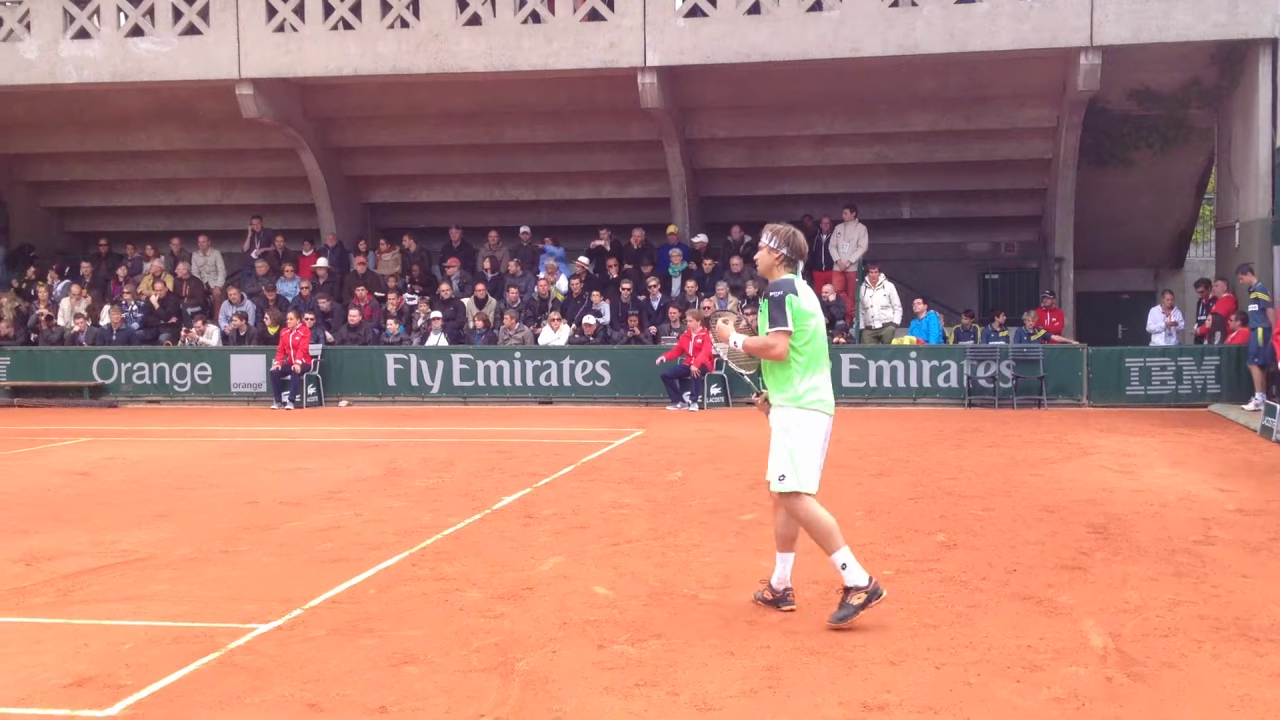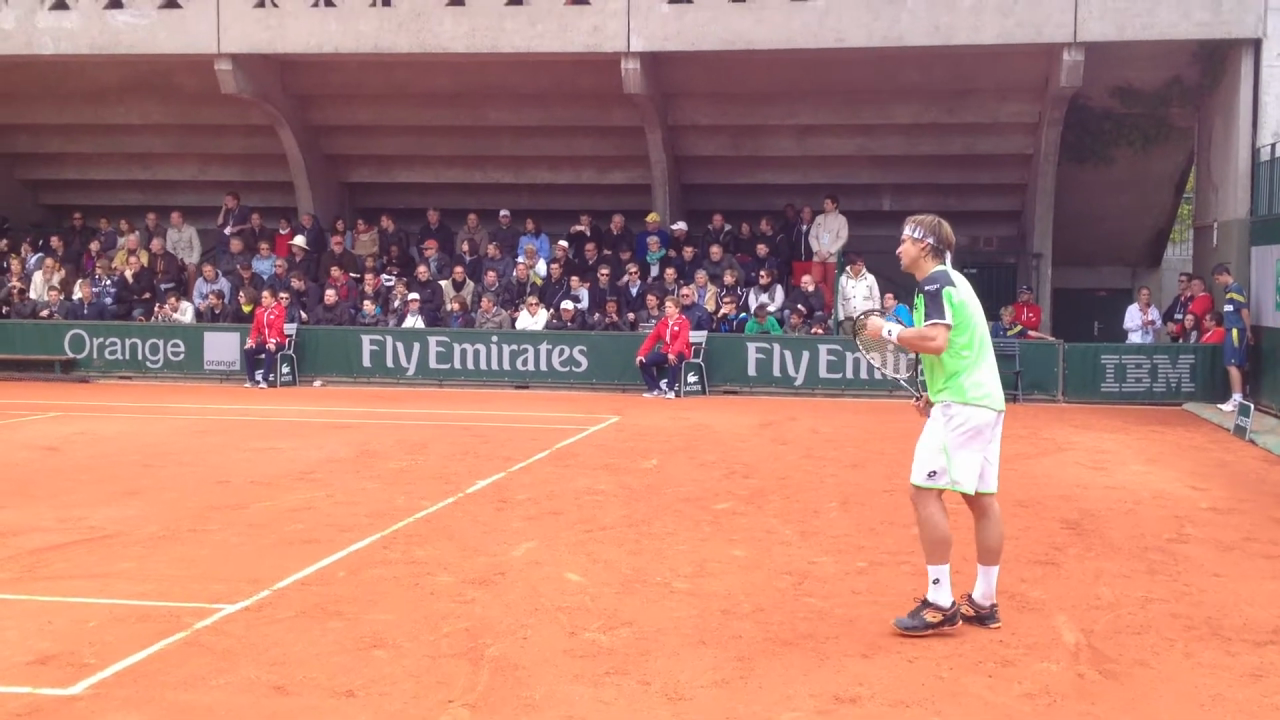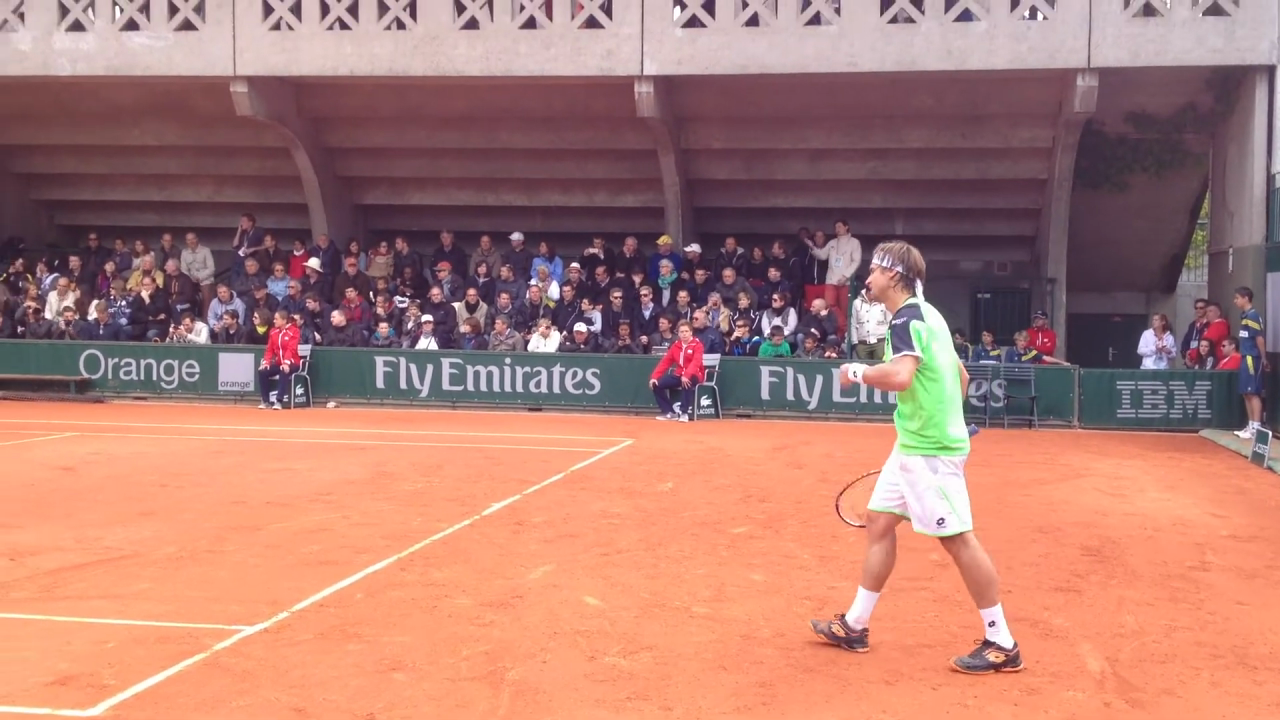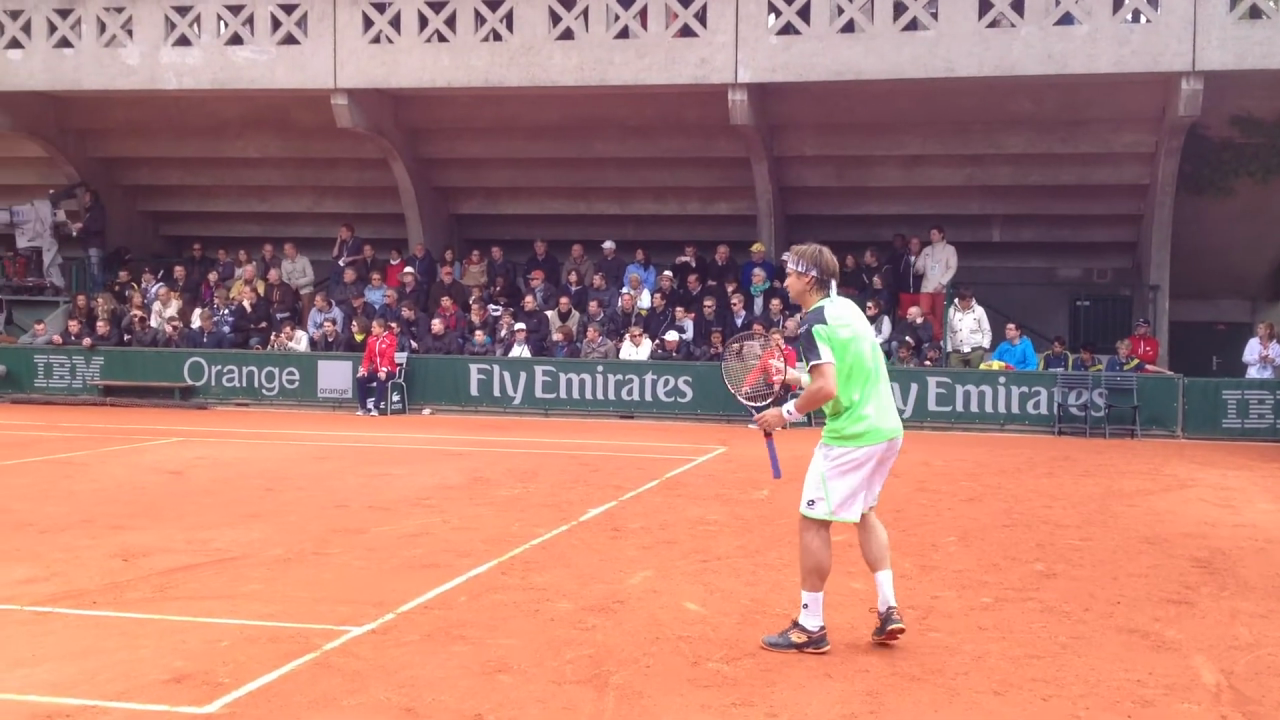
dt=1s
person 1, frame 1
left shoulder: (781, 289)
right shoulder: (801, 291)
left elbow: (776, 348)
left wrist: (732, 338)
right wrist: (772, 393)
left hip: (799, 409)
right hip: (807, 405)
left knee: (796, 498)
right knee: (782, 495)
left ankle: (859, 581)
right ankle: (780, 585)
person 1, frame 2
left shoulder: (935, 282)
right shoulder: (950, 280)
left elbow: (935, 341)
left wrist: (888, 330)
right wrist: (936, 395)
left hip: (961, 405)
right hip: (984, 401)
left knee: (926, 493)
right knee: (982, 499)
left ankle: (939, 602)
right ankle: (984, 601)
person 1, frame 3
left shoulder: (907, 319)
right shoulder: (923, 315)
left elbow: (901, 378)
right elbow: (959, 377)
left wrist: (858, 373)
left hip: (932, 449)
right hip: (914, 444)
left knee: (956, 539)
right knee: (879, 526)
left ankle: (1001, 644)
right ankle: (854, 625)
person 1, frame 4
left shoulder: (814, 324)
right shoulder: (849, 308)
left elbow: (827, 389)
left wrist: (786, 413)
right wrist: (801, 376)
left hip: (851, 437)
right hip: (887, 430)
left knee: (813, 524)
right knee: (865, 517)
left ankle: (811, 627)
right ankle: (887, 609)
